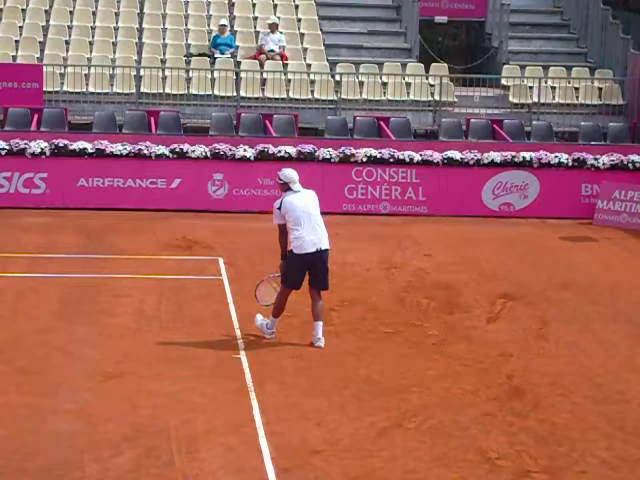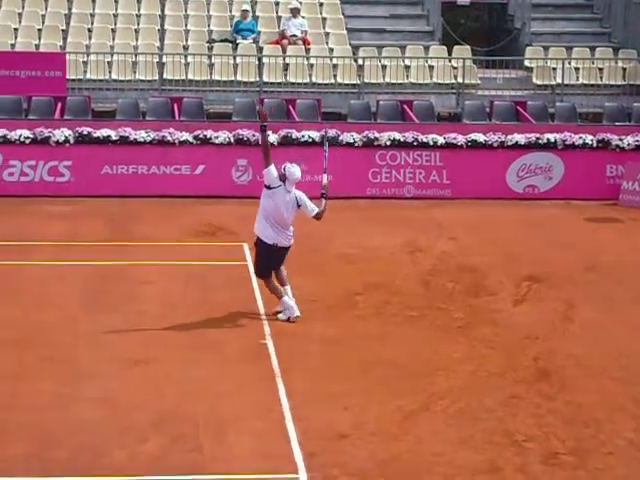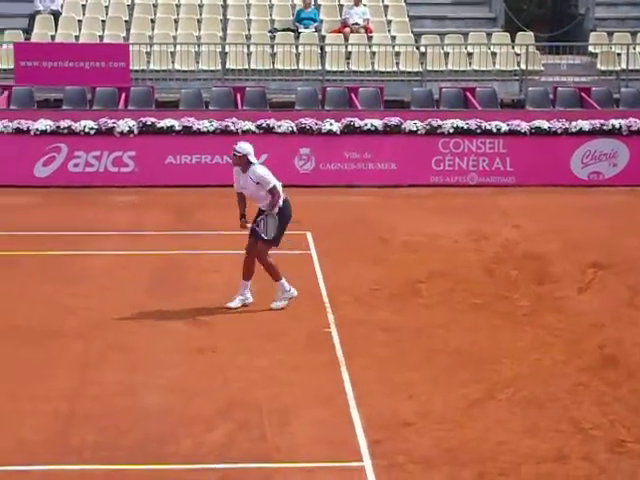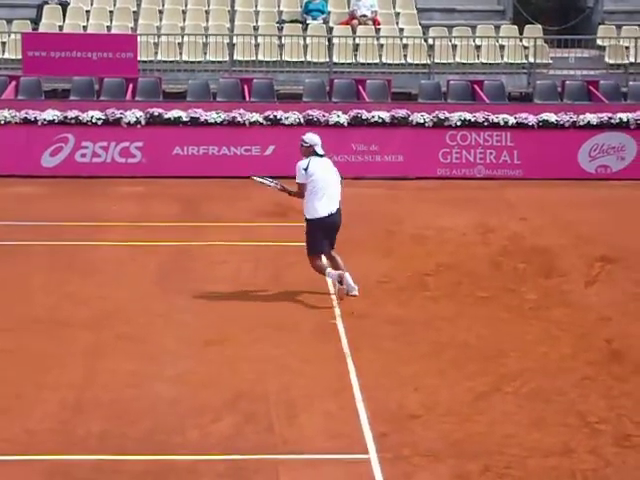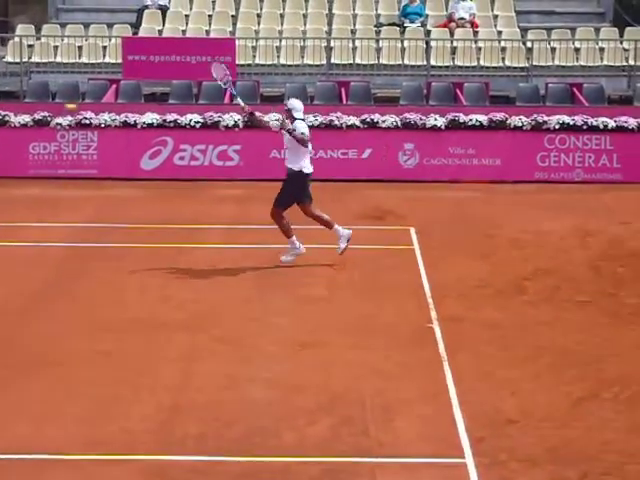
dt=1s
person 1, frame 1
left shoulder: (280, 204)
right shoulder: (312, 195)
left elbow: (283, 234)
left wrist: (283, 257)
left hip: (300, 251)
right hip: (322, 248)
left knee: (285, 289)
right knee: (316, 293)
left ankle: (270, 327)
right ankle: (318, 336)
person 1, frame 2
left shoulder: (272, 184)
right shoulder: (299, 197)
left elbow: (266, 153)
right elbow: (318, 216)
left wrist: (263, 126)
right wrist: (325, 193)
left hip: (265, 241)
right hip: (284, 241)
left knee: (266, 276)
right knee: (276, 270)
left ankle: (290, 308)
right ankle: (288, 302)
person 1, frame 3
left shoulder: (260, 172)
right shoulder: (237, 171)
left elbow: (276, 195)
right elbow: (241, 196)
left wrist: (265, 214)
right wrist: (242, 217)
left hip: (280, 210)
right hip: (264, 211)
left knee: (260, 252)
right knee: (250, 250)
left ankle: (286, 291)
right ankle: (244, 294)
person 1, frame 4
left shoulder: (303, 164)
right shoulder: (328, 162)
left elbow: (300, 194)
right elbow: (338, 185)
left wrist: (286, 190)
left hip: (316, 217)
right hip: (335, 214)
left knee: (315, 260)
right knee: (328, 251)
left ankle: (334, 274)
right ankle: (350, 285)
person 1, frame 5
left shoulder: (299, 124)
right shoulder: (289, 124)
left elbow: (305, 141)
right elbow: (261, 122)
left wrist: (290, 131)
right wrist: (251, 114)
left hip: (298, 175)
right hip: (297, 174)
left knee: (276, 213)
right knee: (309, 211)
left ankle: (295, 247)
right ankle: (342, 234)
